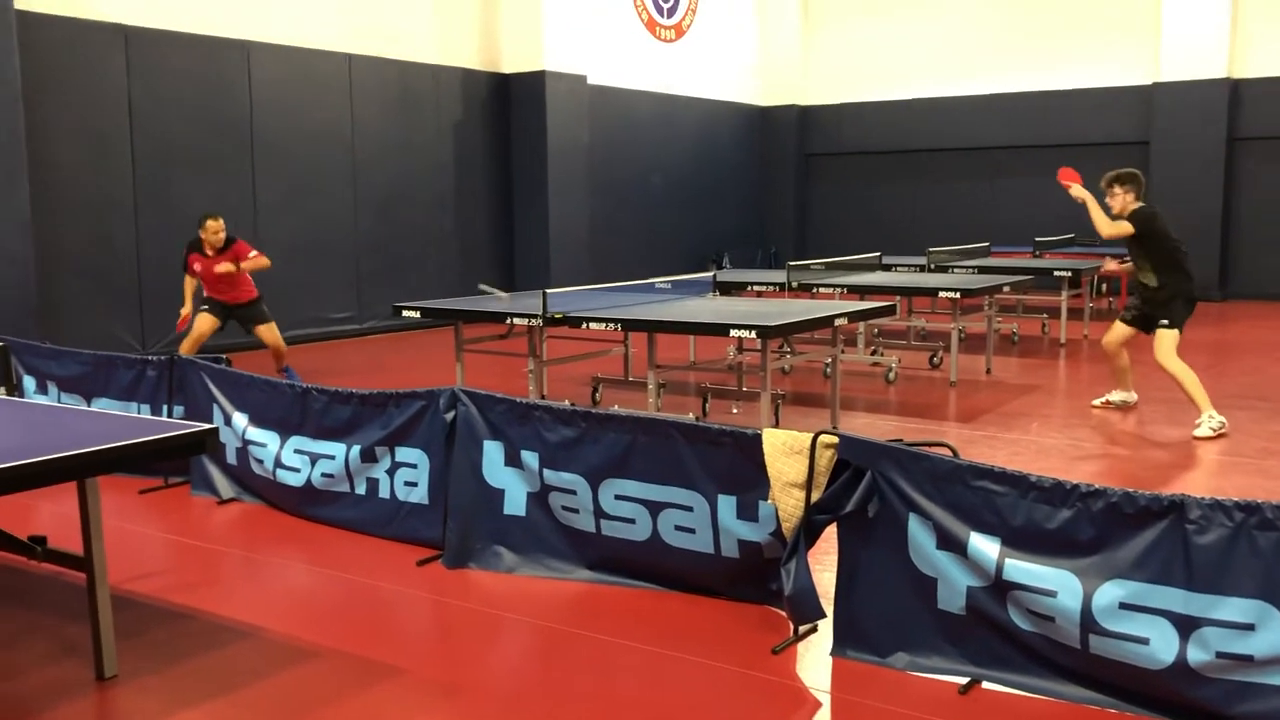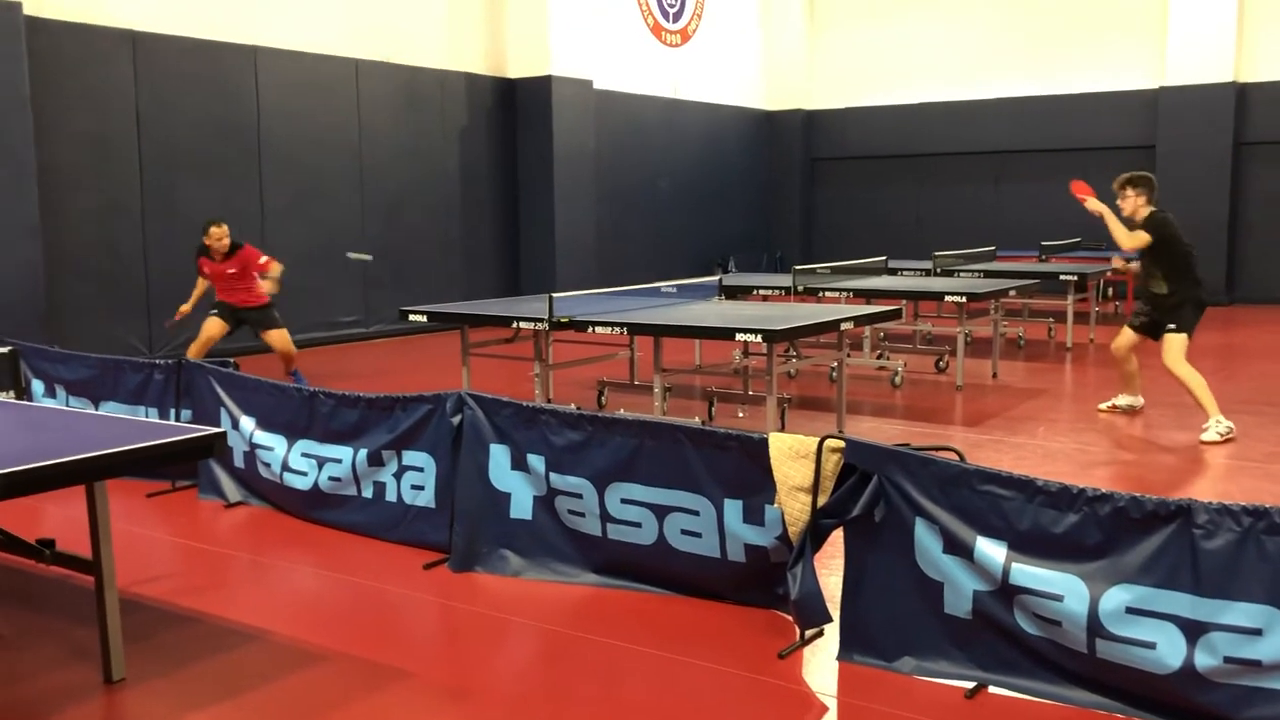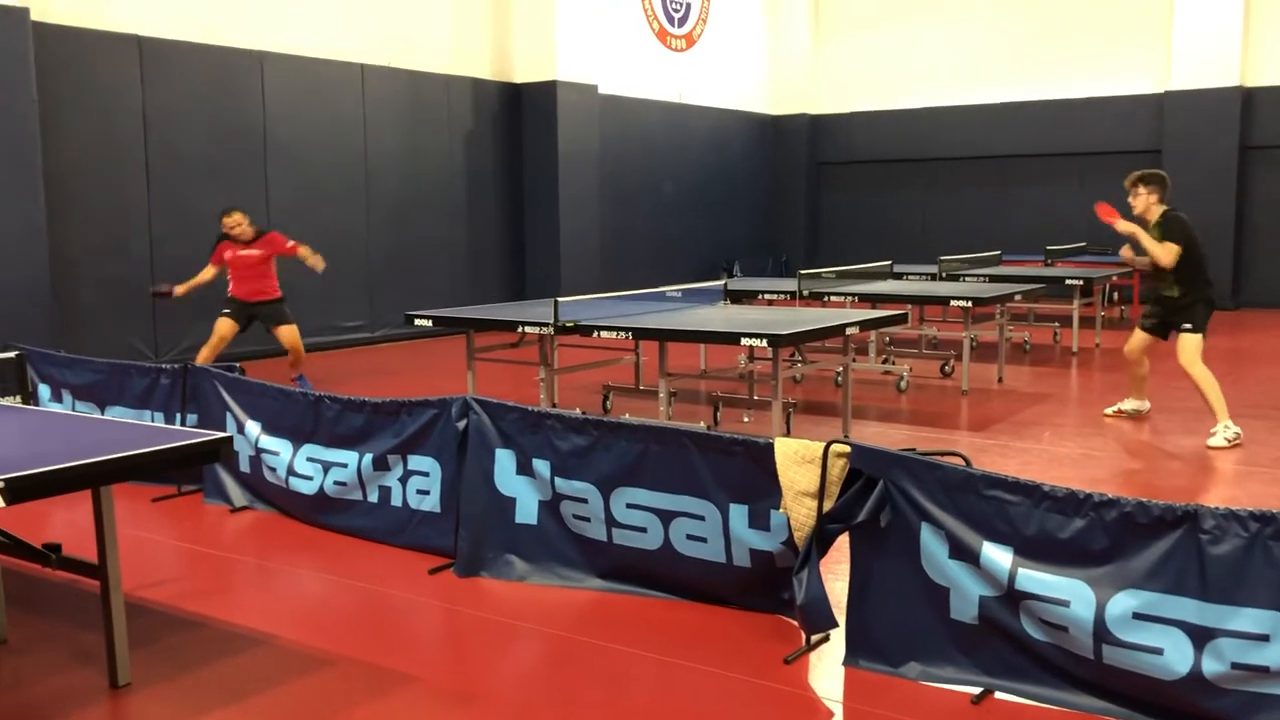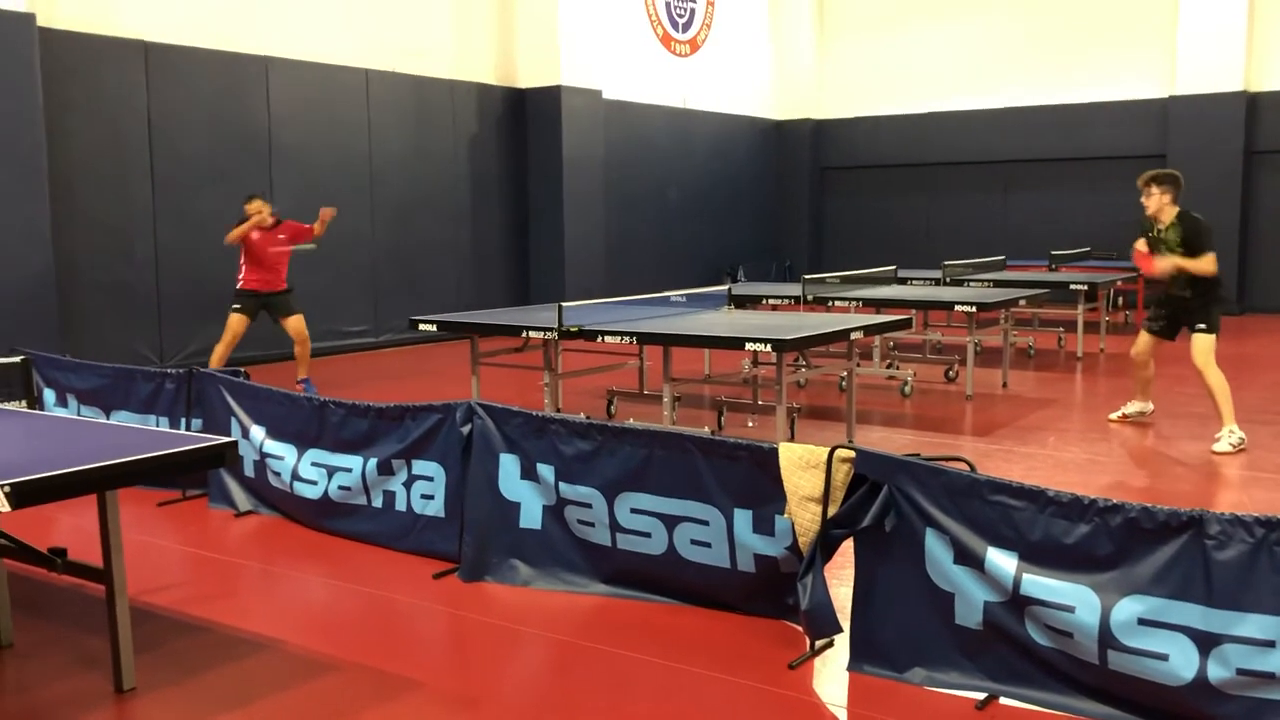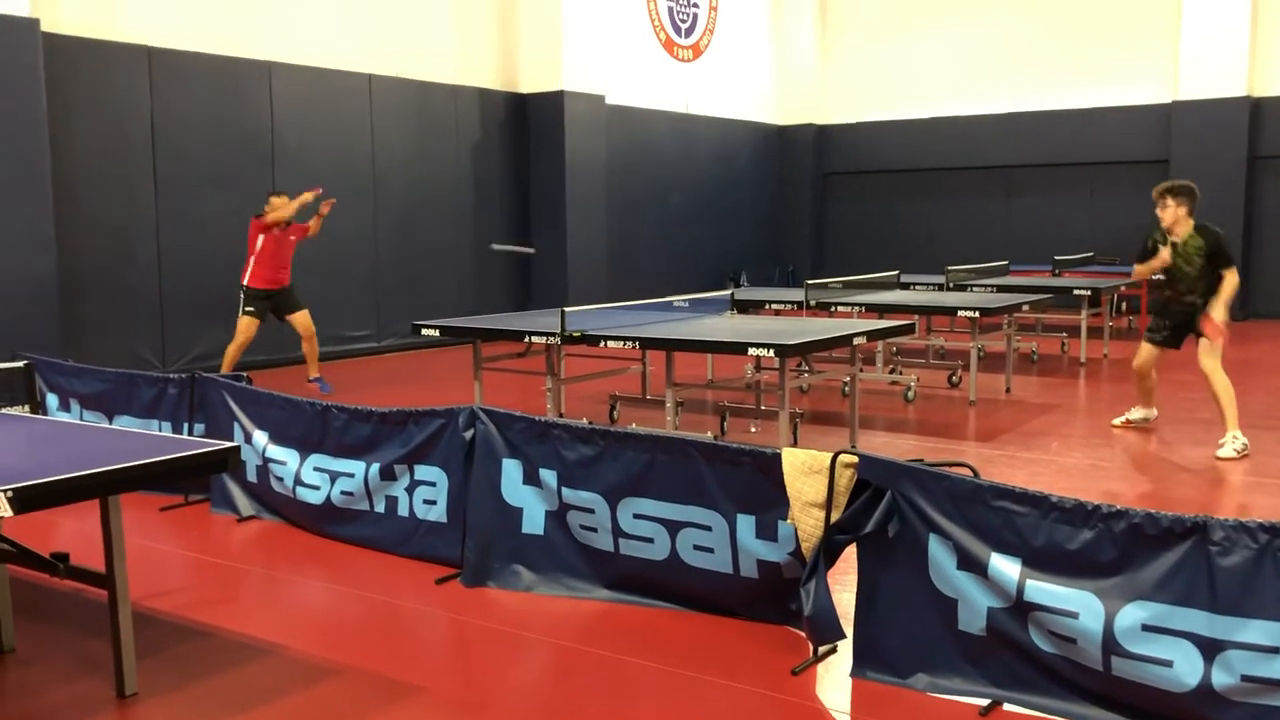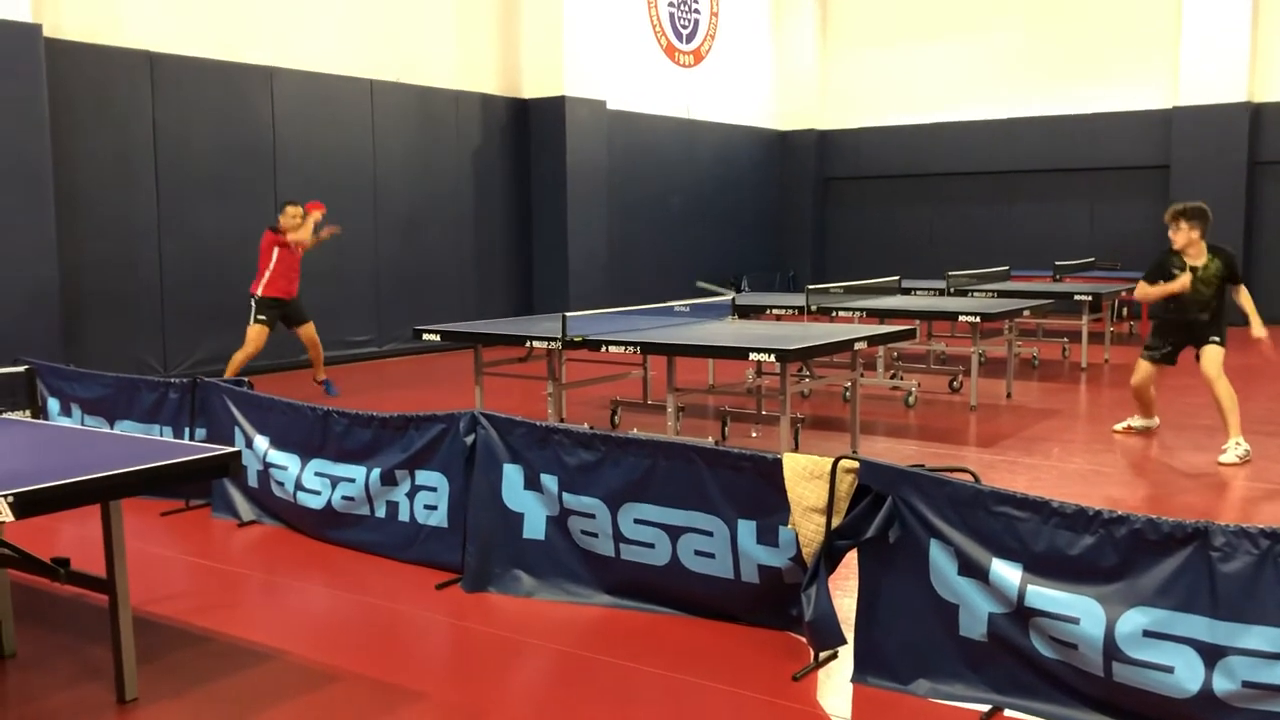
dt=0.1s
person 1, frame 1
left shoulder: (1145, 216)
right shoulder: (1135, 220)
left elbow: (1107, 231)
left wrist: (1086, 198)
right wrist: (1119, 267)
left hip: (1175, 295)
right hip: (1150, 293)
left knee: (1164, 356)
right knee: (1111, 342)
left ankle: (1211, 417)
right ankle: (1125, 394)
person 1, frame 2
left shoulder: (1159, 222)
right shoulder: (1144, 226)
left elbow: (1127, 244)
left wrist: (1103, 211)
right wrist: (1126, 267)
left hip: (1184, 300)
right hip: (1158, 299)
left knee: (1173, 361)
right knee: (1120, 348)
left ankle: (1219, 421)
right ankle: (1132, 398)
person 1, frame 3
left shoulder: (1175, 222)
right shoulder: (1145, 226)
left elbow: (1166, 260)
left wrist: (1136, 231)
right wrist: (1131, 258)
left hip: (1193, 300)
right hip: (1165, 299)
left knee: (1188, 361)
right knee: (1132, 351)
left ankle: (1227, 426)
right ankle: (1138, 402)
person 1, frame 4
left shoulder: (1193, 225)
right shoulder: (1152, 226)
left elbow: (1209, 267)
right elbow: (1151, 264)
left wrist: (1176, 263)
right wrist: (1140, 253)
left hip: (1202, 300)
right hip: (1172, 299)
left knee: (1202, 361)
right knee: (1139, 353)
left ankle: (1232, 431)
right ankle: (1141, 404)
person 1, frame 5
left shoulder: (1210, 238)
right shoulder: (1158, 239)
left elbow: (1231, 276)
right elbow: (1138, 274)
left wrist: (1219, 305)
right wrist: (1156, 261)
left hip: (1206, 309)
right hip: (1172, 308)
left knee: (1209, 366)
right knee: (1140, 365)
left ankle: (1236, 437)
right ankle: (1145, 411)
person 1, frame 6
left shoulder: (1223, 258)
right shoulder: (1168, 260)
left elbow: (1238, 289)
right elbow: (1140, 294)
left wrist: (1255, 320)
right wrist: (1172, 287)
left hip: (1208, 324)
right hip: (1171, 324)
left knee: (1212, 372)
right knee: (1138, 382)
left ankle: (1237, 443)
right ankle: (1146, 419)
person 2, frame 1
left shoulder: (235, 245)
right shoulder: (192, 250)
left elbow: (264, 262)
right elbow: (190, 277)
left wrist: (235, 267)
right wrist: (188, 304)
left hip: (246, 301)
right hip: (216, 301)
left knee: (276, 344)
right knee: (197, 334)
left ankle: (283, 369)
person 2, frame 2
left shoulder: (242, 251)
right shoulder: (202, 254)
left elbow: (275, 266)
right elbow: (204, 278)
left wrist: (271, 280)
right wrist: (190, 303)
left hip: (257, 306)
right hip: (226, 305)
left knee: (286, 350)
right knee: (205, 339)
left ankle: (292, 372)
person 2, frame 3
left shoulder: (267, 238)
right shoulder: (223, 243)
left elbow: (297, 249)
right elbow: (211, 270)
left wrist: (311, 258)
right wrist: (187, 287)
left hip: (269, 301)
right hip: (238, 300)
left knee: (294, 345)
right knee: (218, 339)
left ankle: (297, 376)
person 2, frame 4
left shoulder: (287, 227)
right shoulder: (245, 227)
left elbow: (315, 232)
right elbow: (230, 239)
left wrist: (323, 219)
right wrist: (252, 222)
left hip: (278, 292)
right hip: (248, 292)
left knee: (301, 336)
right knee: (230, 337)
left ankle: (303, 379)
person 2, frame 5
left shoulder: (291, 226)
right shoulder: (258, 222)
left elbow: (311, 231)
right elbow: (278, 216)
left wrist: (320, 214)
right wrist: (301, 200)
left hip: (282, 289)
right hip: (256, 290)
left knee: (309, 332)
right knee: (243, 339)
left ankle: (313, 377)
person 2, frame 6
left shoulder: (296, 239)
right shoulder: (273, 234)
left elbow: (304, 244)
right elbow: (302, 238)
left wrist: (320, 235)
right wrist: (312, 219)
left hip: (289, 300)
right hip: (266, 299)
left knee: (313, 342)
right knee: (252, 348)
left ankle: (321, 378)
